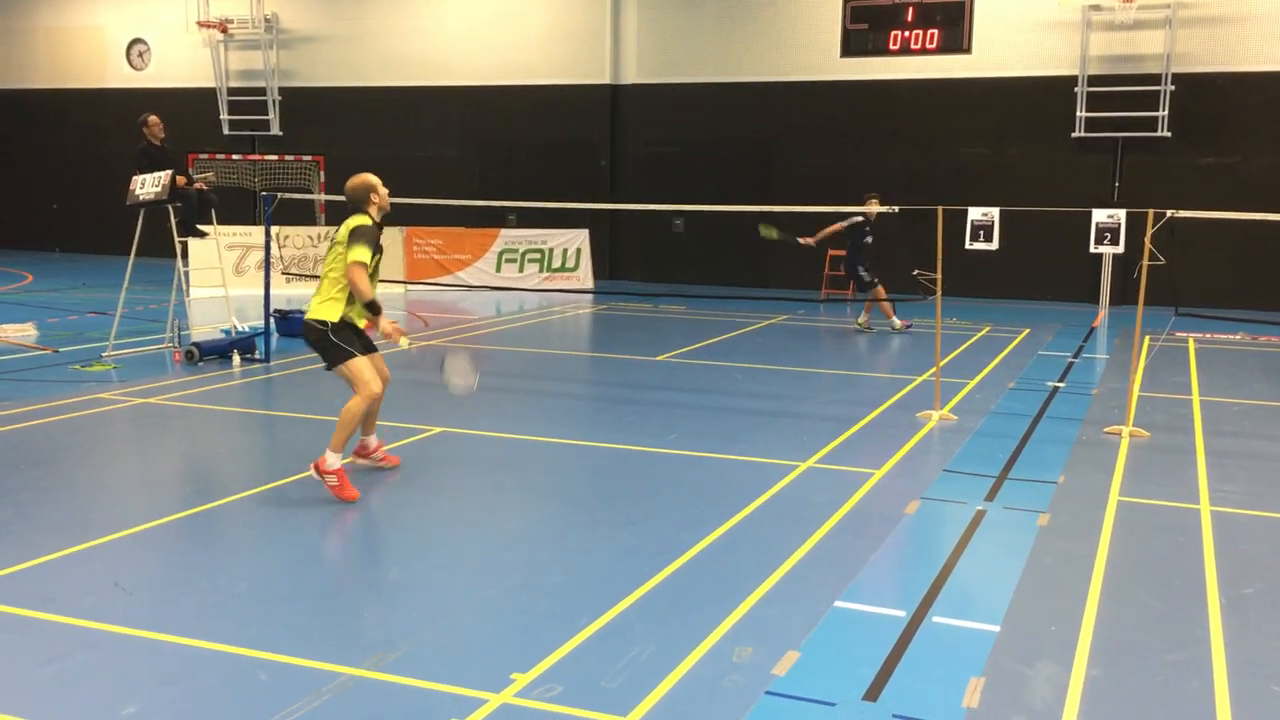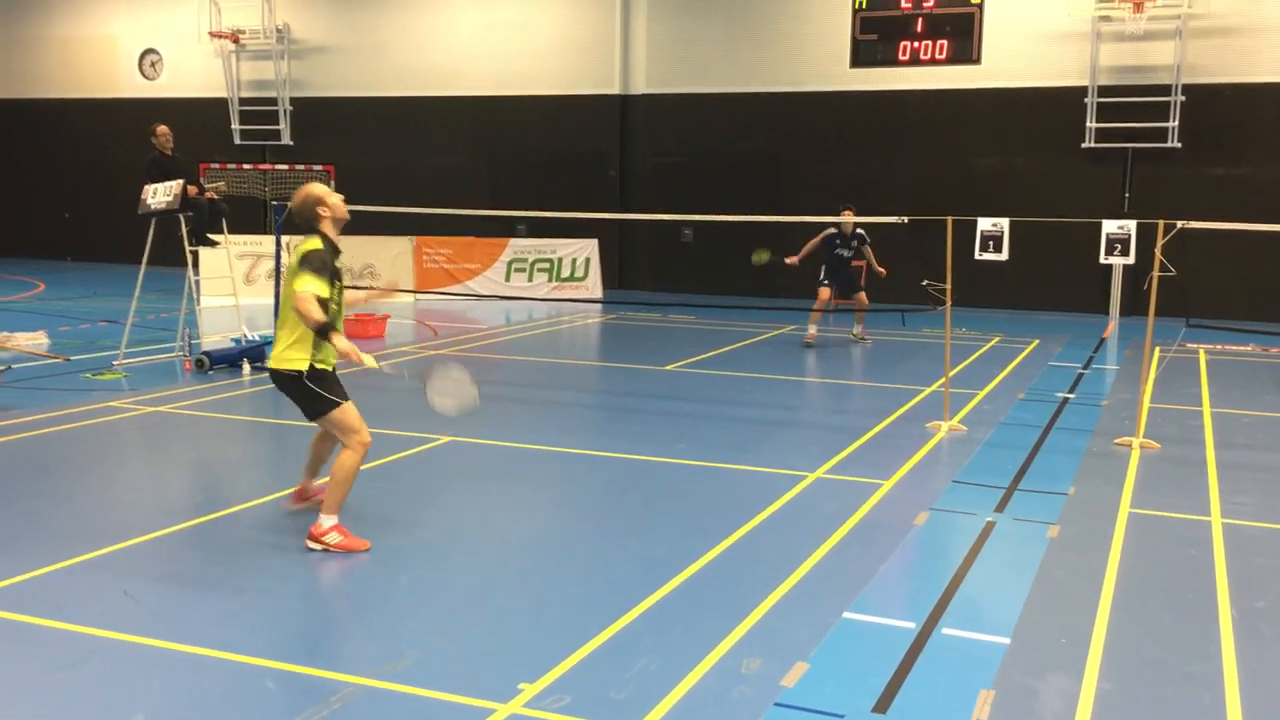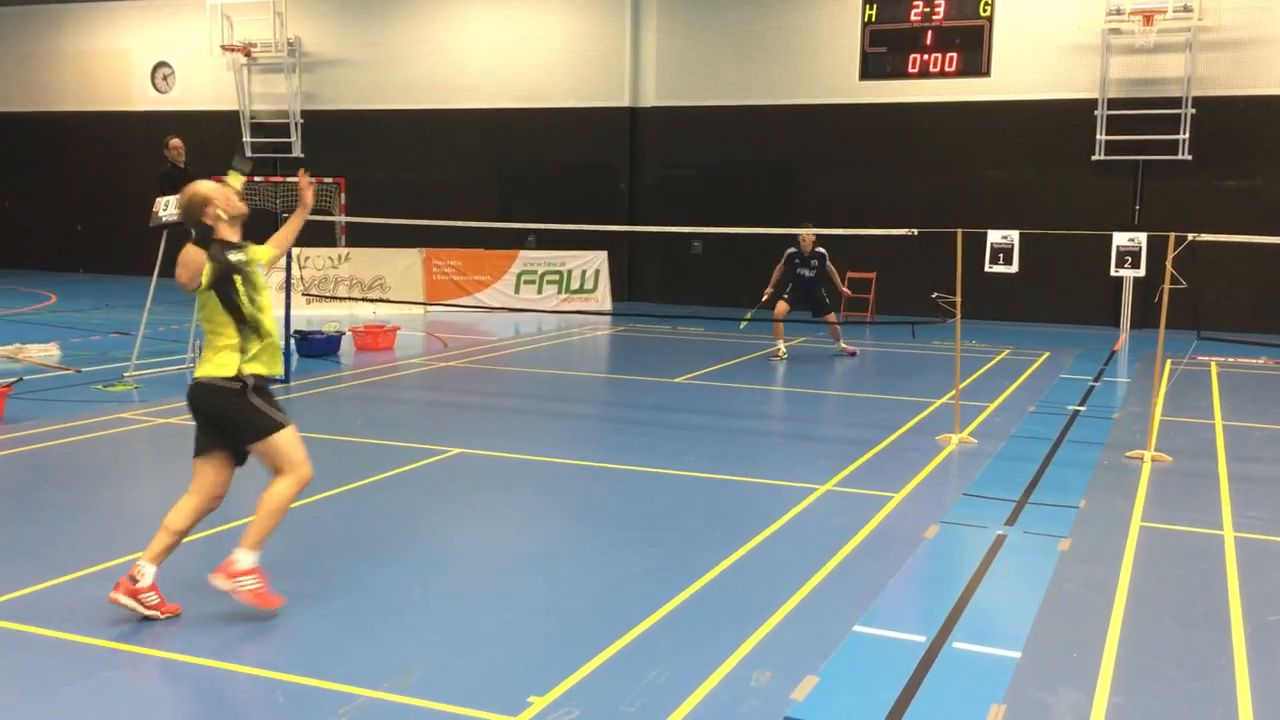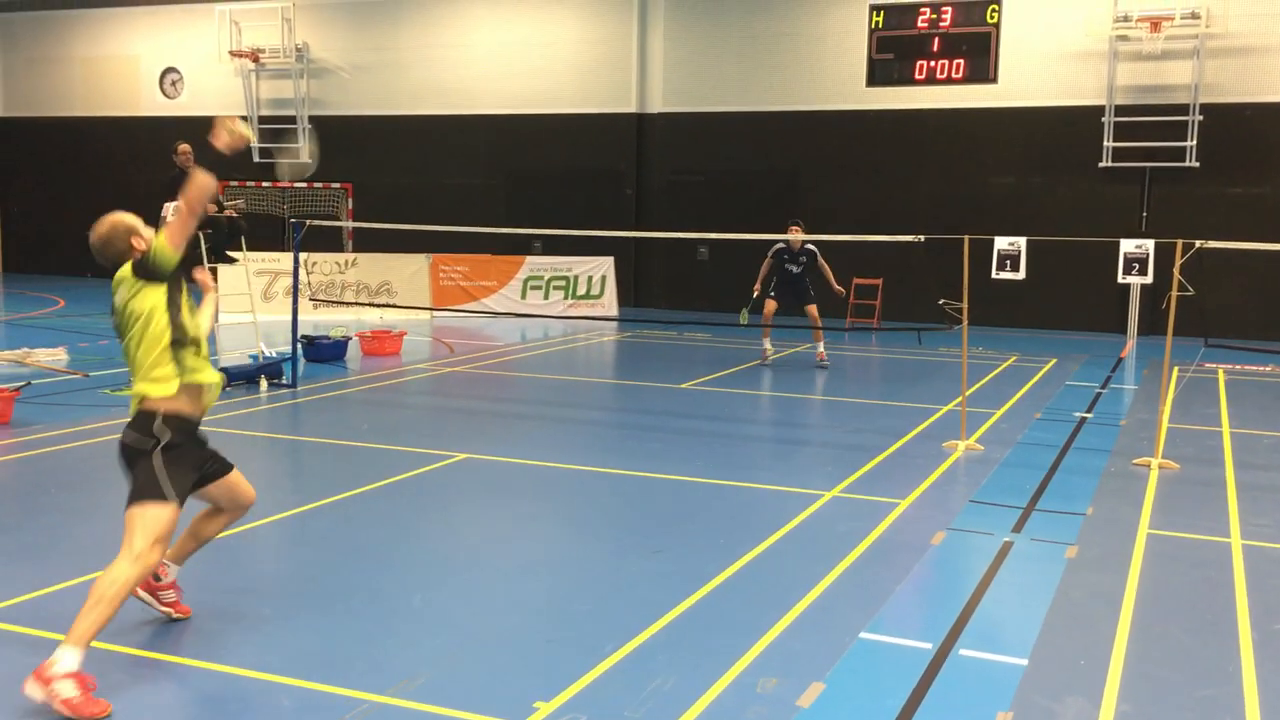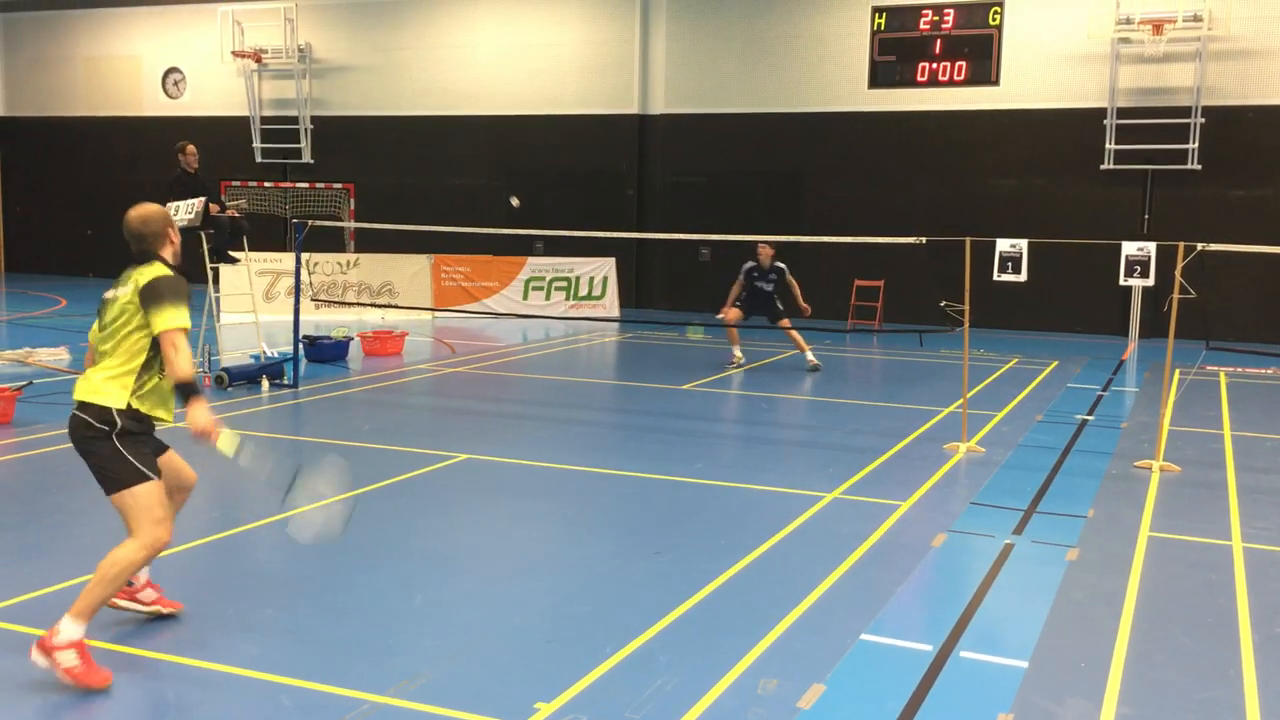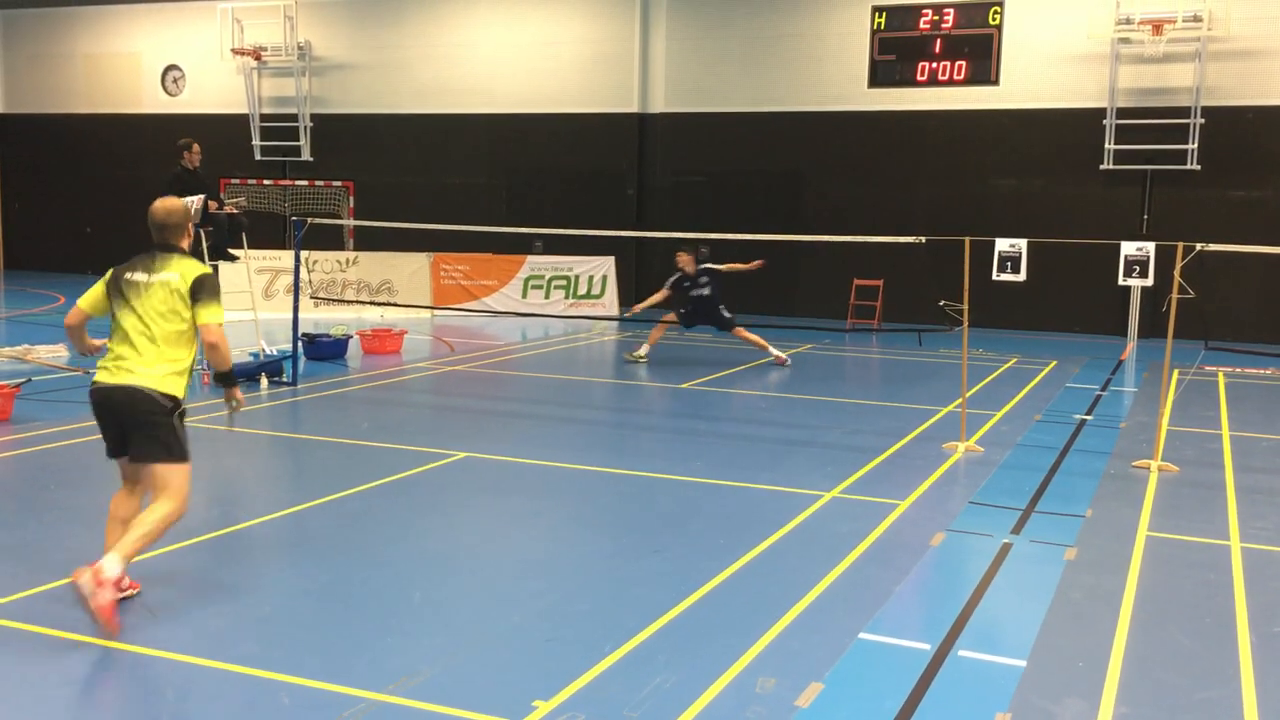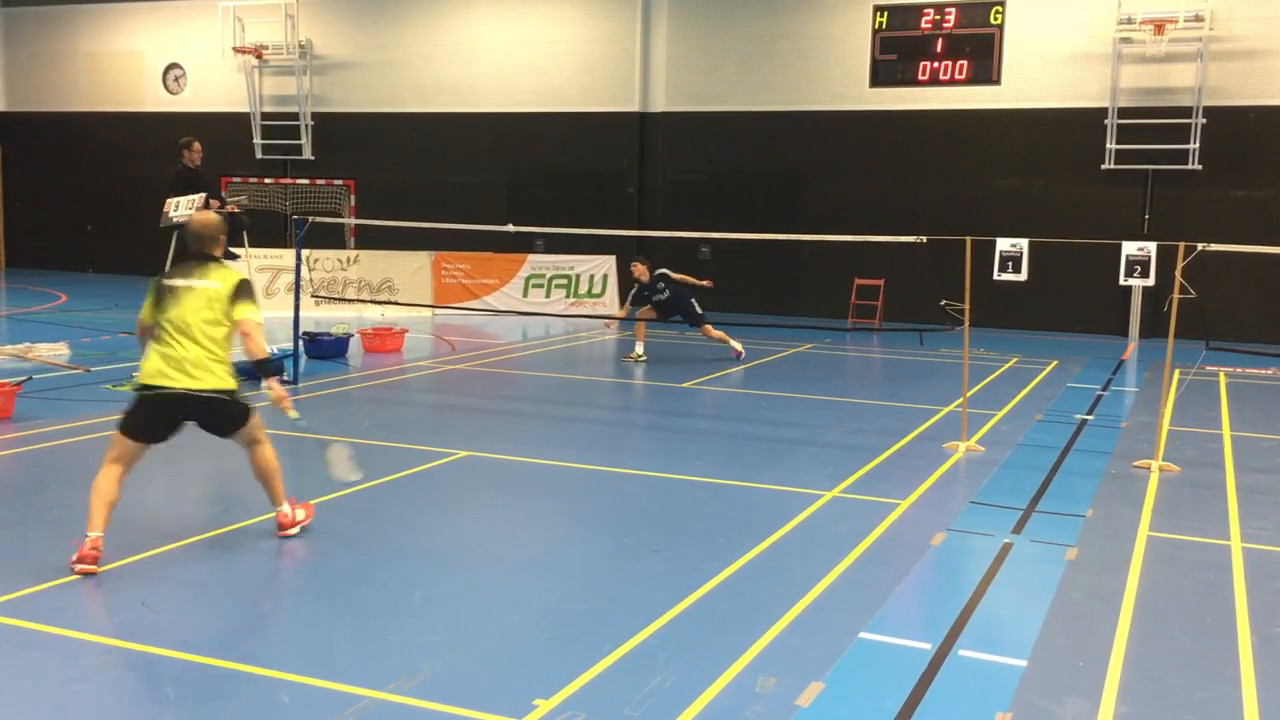
dt=0.3s
person 1, frame 1
left shoulder: (353, 227)
right shoulder: (365, 228)
right elbow: (357, 276)
left wrist: (370, 316)
right wrist: (379, 316)
left hip: (343, 321)
right hip: (330, 324)
left knee: (381, 377)
right knee: (369, 390)
left ankle: (367, 446)
right ankle: (329, 463)
person 1, frame 2
left shoulder: (320, 253)
right shoulder: (317, 254)
right elbow: (303, 305)
left wrist: (362, 299)
right wrist: (337, 338)
left hip: (305, 365)
right hip: (300, 369)
left knee: (338, 430)
right knee: (358, 440)
left ankle: (306, 488)
right ankle: (325, 527)
person 1, frame 3
left shoulder: (239, 253)
right shoulder: (218, 256)
left elbow: (271, 252)
right elbow: (187, 278)
left wrist: (303, 209)
right wrist: (201, 243)
left hip: (215, 389)
right hip: (236, 386)
left knee: (205, 494)
right knee: (295, 472)
left ankle: (139, 581)
right ankle: (240, 566)
person 1, frame 4
left shoulder: (139, 294)
right shoulder: (140, 272)
left elbow: (188, 346)
right elbow: (190, 208)
left wrist: (204, 303)
right wrist: (216, 149)
left hip: (176, 431)
right hip: (157, 433)
left knee: (239, 500)
right knee: (140, 553)
left ankle: (162, 576)
right ankle: (59, 671)
person 1, frame 5
left shoulder: (121, 284)
right shoulder: (165, 282)
right elbow: (174, 346)
right wrist: (195, 402)
left hip: (108, 415)
right hip: (110, 421)
left knee: (180, 481)
right knee: (152, 535)
left ankle: (133, 582)
right ankle: (63, 636)
person 1, frame 6
left shoulder: (121, 272)
right shoulder: (199, 276)
left elbow: (72, 322)
right elbow: (212, 340)
left wrist: (87, 347)
right wrist: (231, 386)
left hip: (108, 390)
right hip: (155, 396)
left knee: (135, 485)
right knee: (172, 502)
left ankle: (111, 574)
right ankle: (103, 573)
person 1, frame 7
left shoulder: (164, 279)
right shoulder: (234, 281)
left elbow: (143, 330)
right elbow: (249, 330)
right wrist: (270, 378)
left hip: (157, 387)
right hip: (210, 390)
left knee: (114, 465)
right knee: (257, 441)
left ankle: (92, 545)
right ankle: (285, 514)
